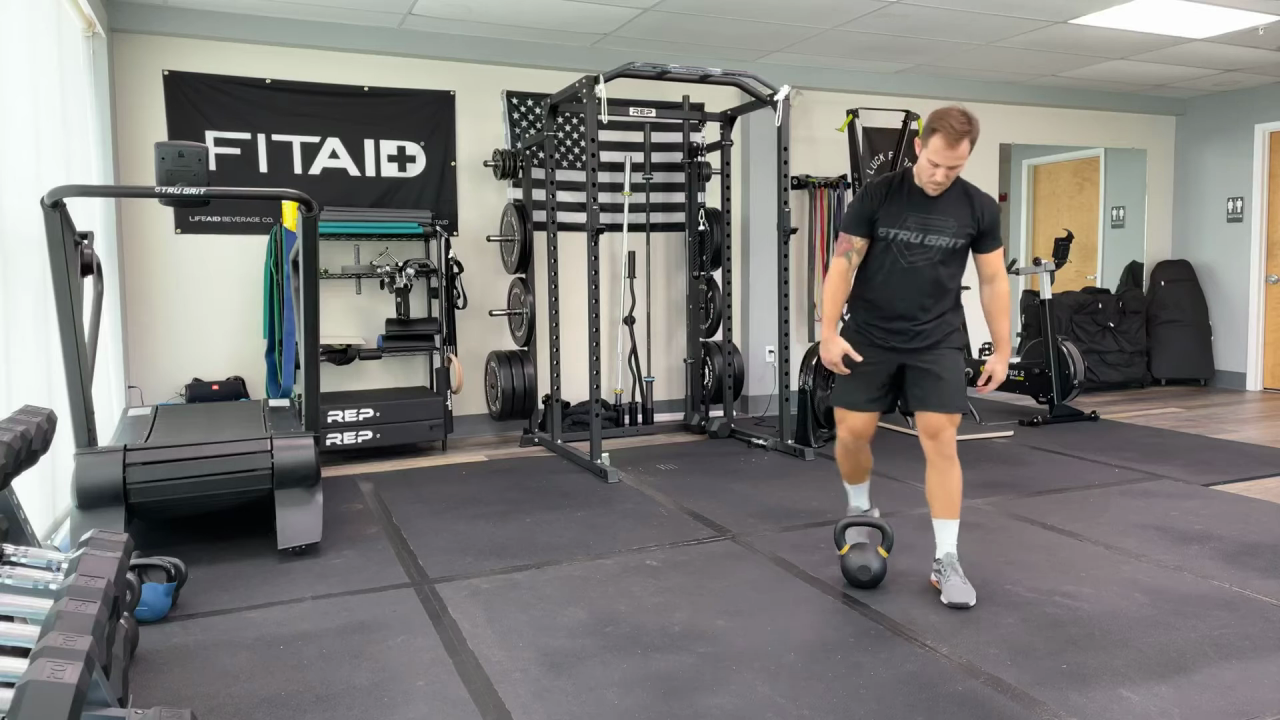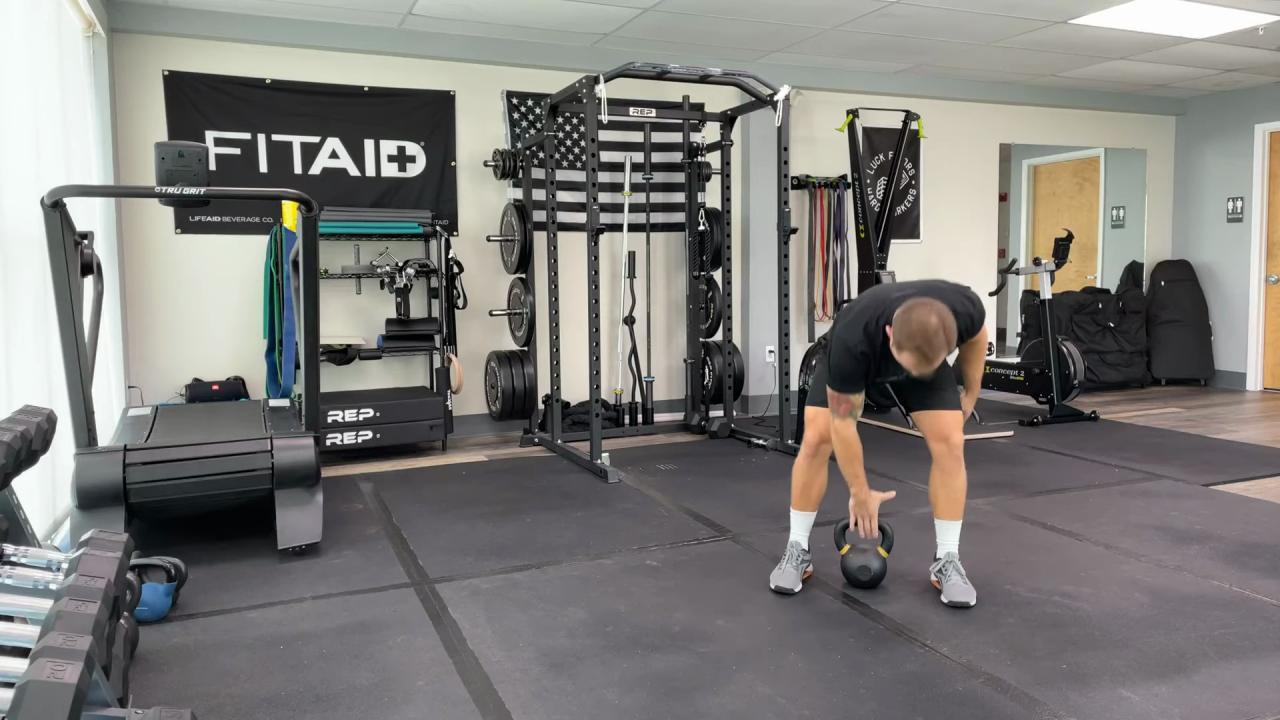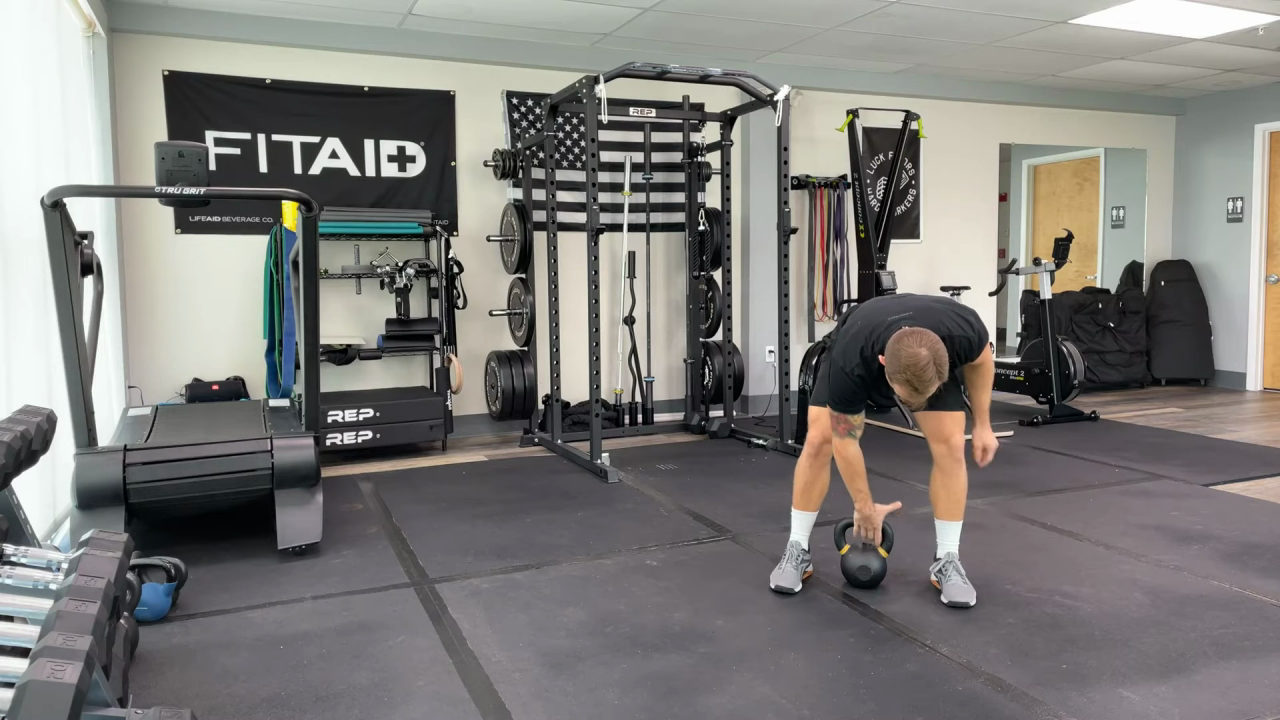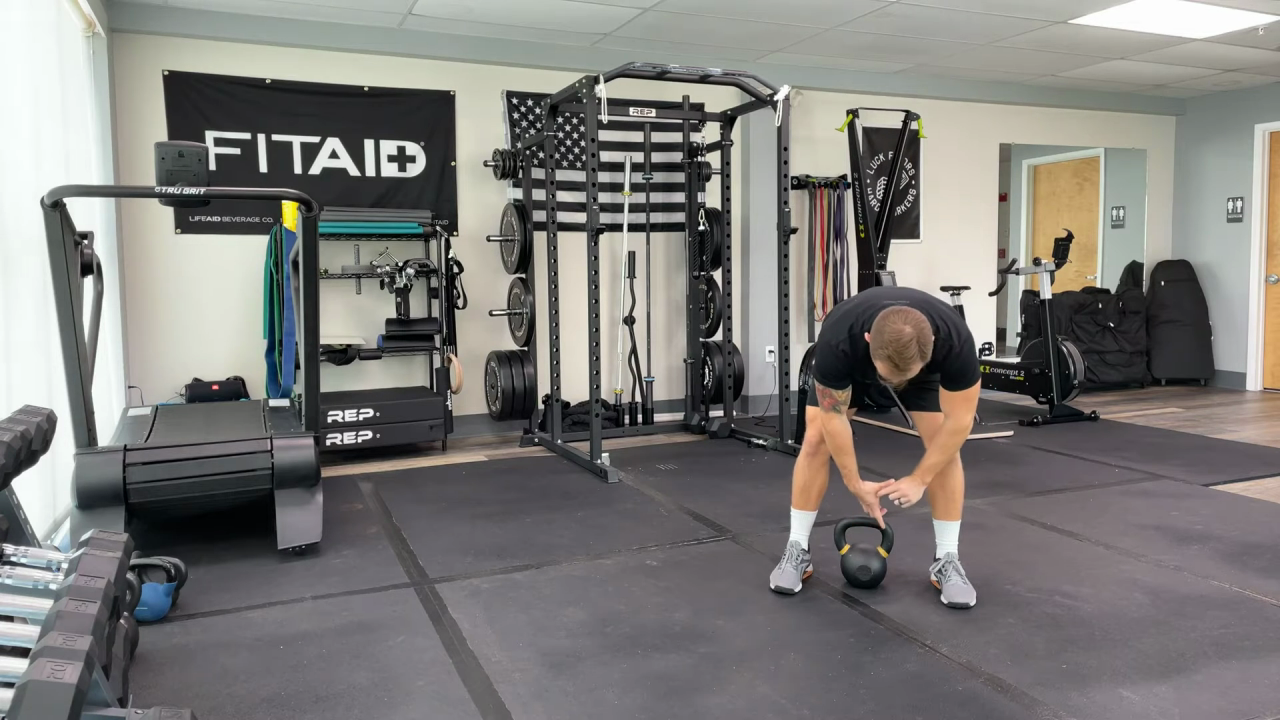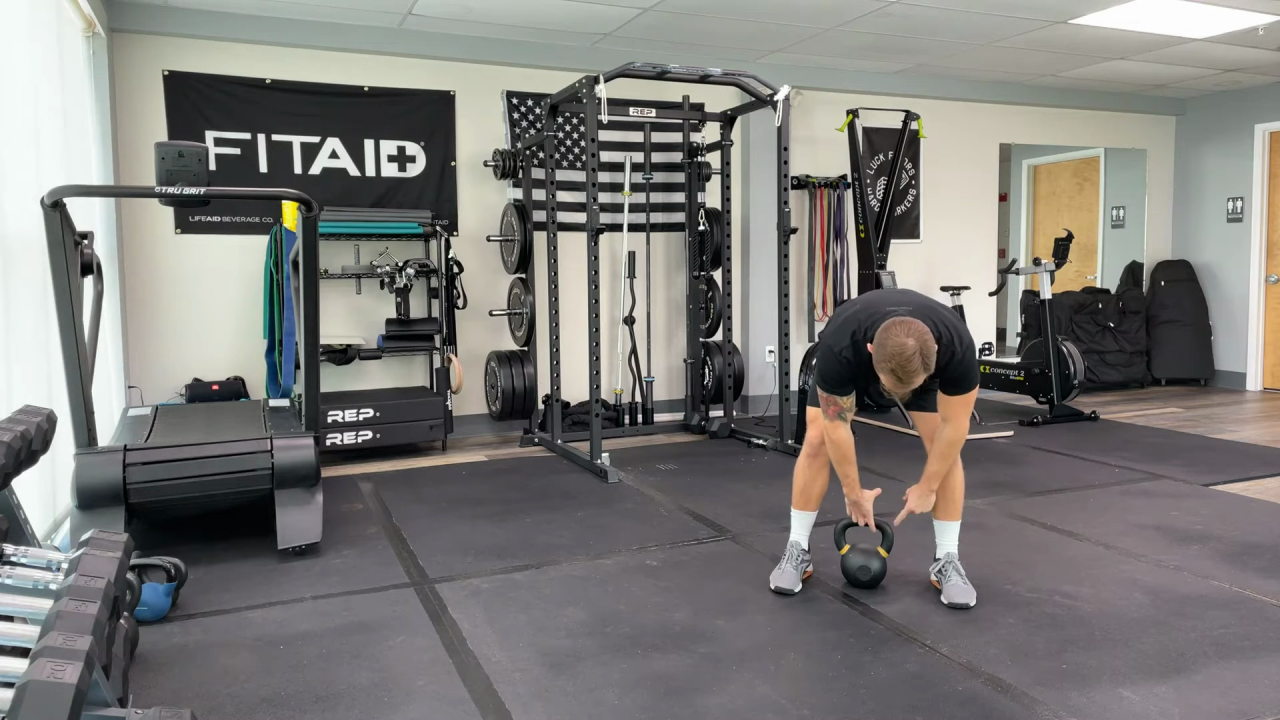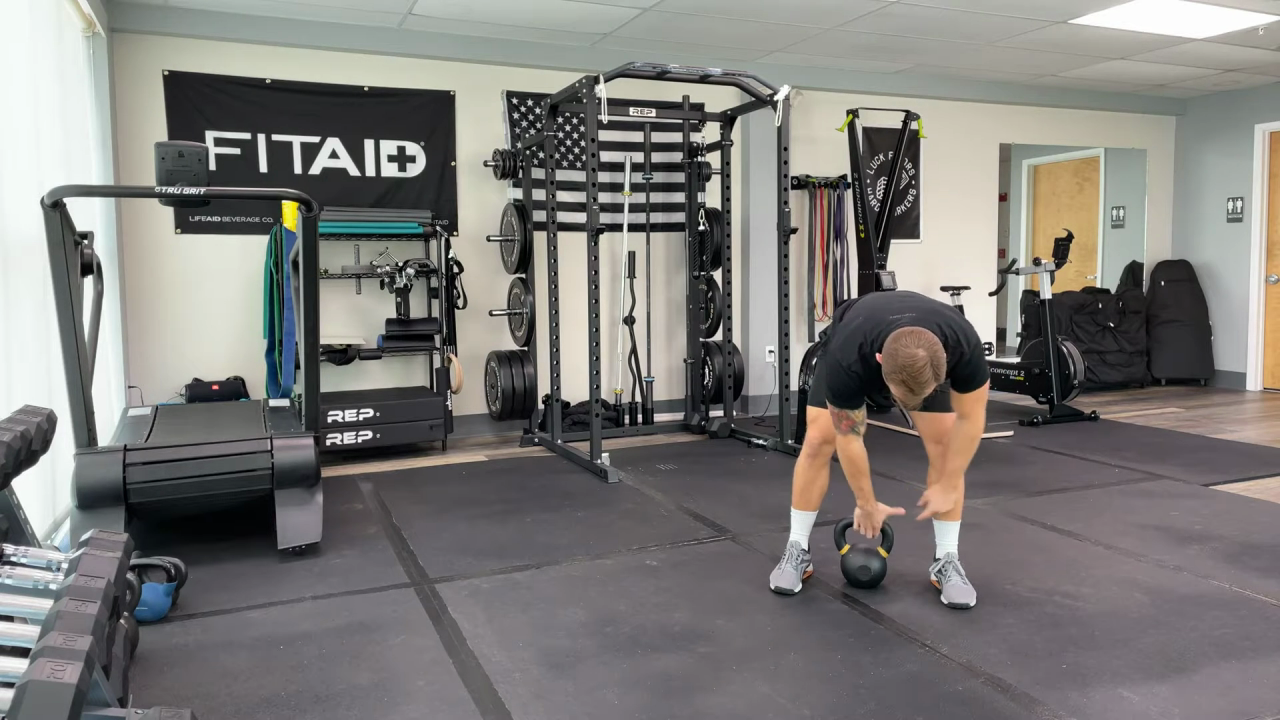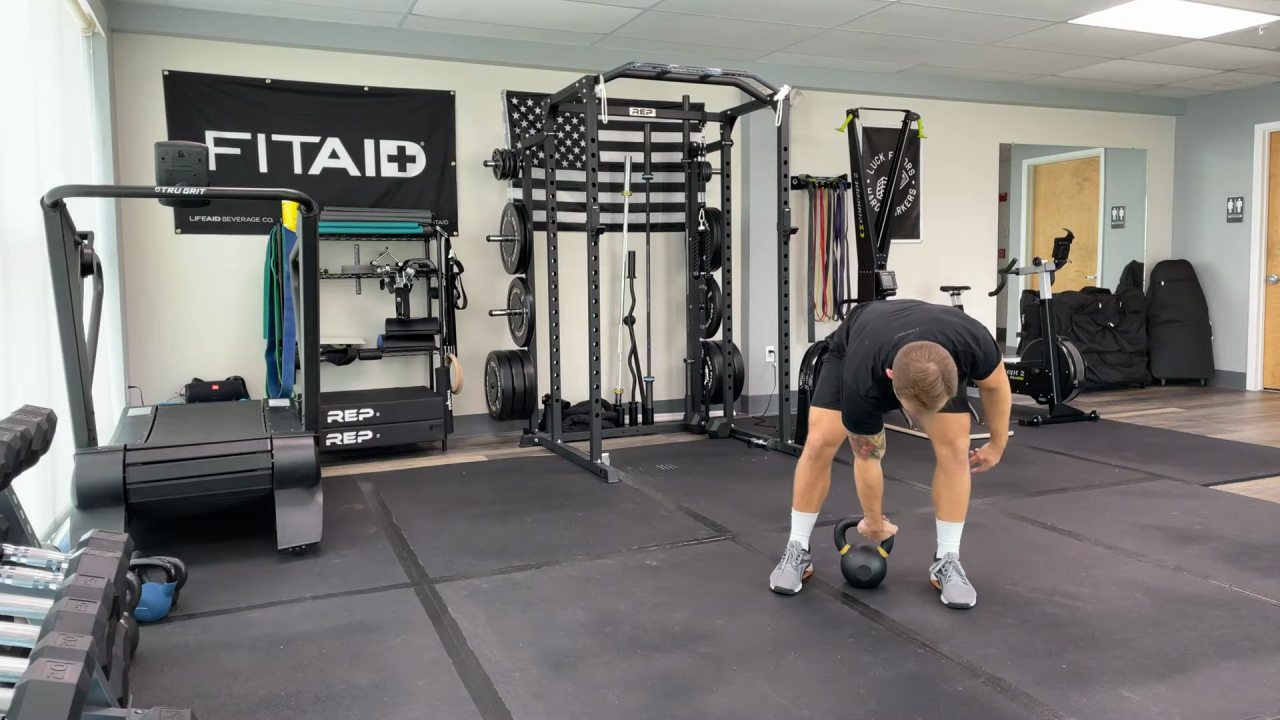
dt=0.7s
person 1, frame 1
left shoulder: (979, 208)
right shoulder: (876, 196)
left elbow: (993, 280)
right elbow: (843, 263)
left wrist: (1002, 350)
right wrist: (829, 331)
left hip: (936, 343)
right hip: (869, 340)
left knee: (940, 441)
right knee: (852, 433)
left ankle: (946, 559)
right ankle: (860, 510)
person 1, frame 2
left shoulder: (963, 309)
right shoulder: (852, 342)
right elbow: (843, 425)
left wrist: (971, 390)
right wrist: (861, 493)
left hip: (929, 351)
right hip: (854, 352)
left knee: (949, 442)
right knee: (817, 438)
left ankle: (947, 561)
right ankle: (797, 550)
person 1, frame 3
left shoulder: (962, 331)
right shoulder: (850, 363)
right elbow: (846, 441)
left wrist: (982, 424)
right wrist: (864, 507)
right hip: (854, 345)
left knee: (950, 444)
right knee: (819, 440)
left ankle: (947, 561)
right ankle: (797, 550)
person 1, frame 4
left shoulder: (954, 340)
right shoulder: (838, 340)
left elbow: (959, 419)
right elbow: (832, 416)
left wrist: (919, 480)
right wrist: (855, 484)
left hip: (926, 364)
right hip: (852, 361)
left knee: (943, 446)
right knee: (816, 440)
left ankle: (946, 560)
right ankle: (797, 551)
person 1, frame 5
left shoulder: (956, 346)
right shoulder: (840, 346)
left elbow: (954, 425)
right elbow: (836, 426)
left wrist: (927, 488)
right wrist: (853, 492)
left hip: (922, 360)
right hip: (854, 360)
left knee: (943, 445)
right knee: (817, 439)
left ankle: (947, 559)
right ankle: (797, 550)
person 1, frame 6
left shoulder: (962, 345)
right shoulder: (846, 358)
left elbow: (970, 419)
right elbow: (847, 436)
left wrist: (949, 488)
right wrist: (866, 503)
left hip: (927, 357)
right hip: (848, 344)
left knee: (944, 442)
right knee: (818, 440)
left ankle: (946, 560)
right ankle: (797, 551)
person 1, frame 7
left shoulder: (971, 345)
right shoulder: (862, 382)
left elbow: (994, 385)
right elbow: (867, 459)
left wrist: (998, 442)
right wrist: (873, 522)
right hip: (853, 346)
left knee: (954, 447)
right knee: (820, 443)
left ankle: (947, 561)
right ankle: (797, 551)
